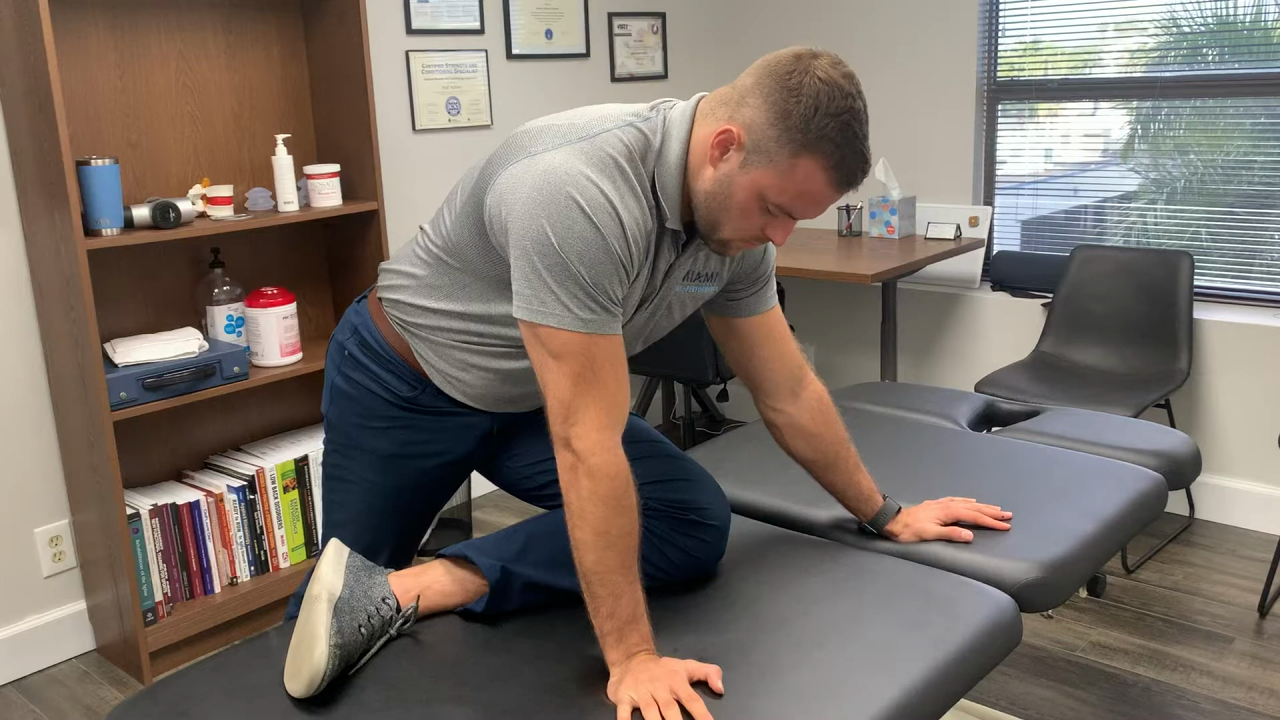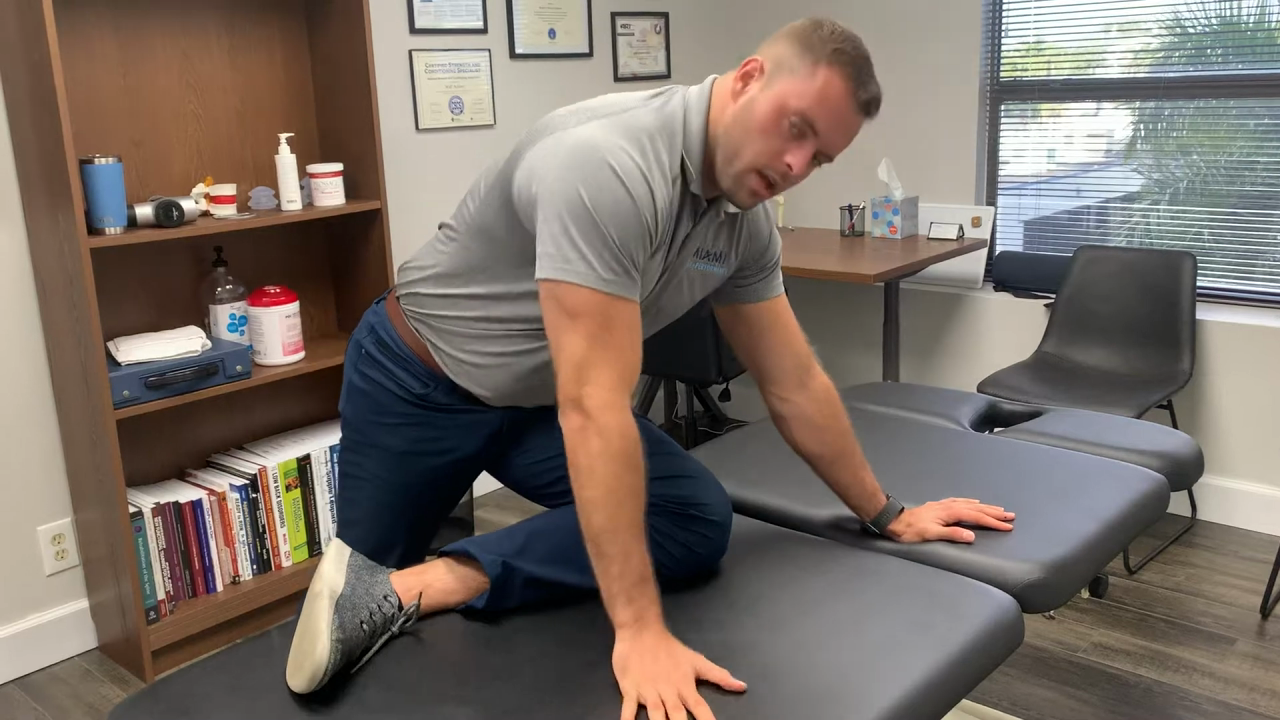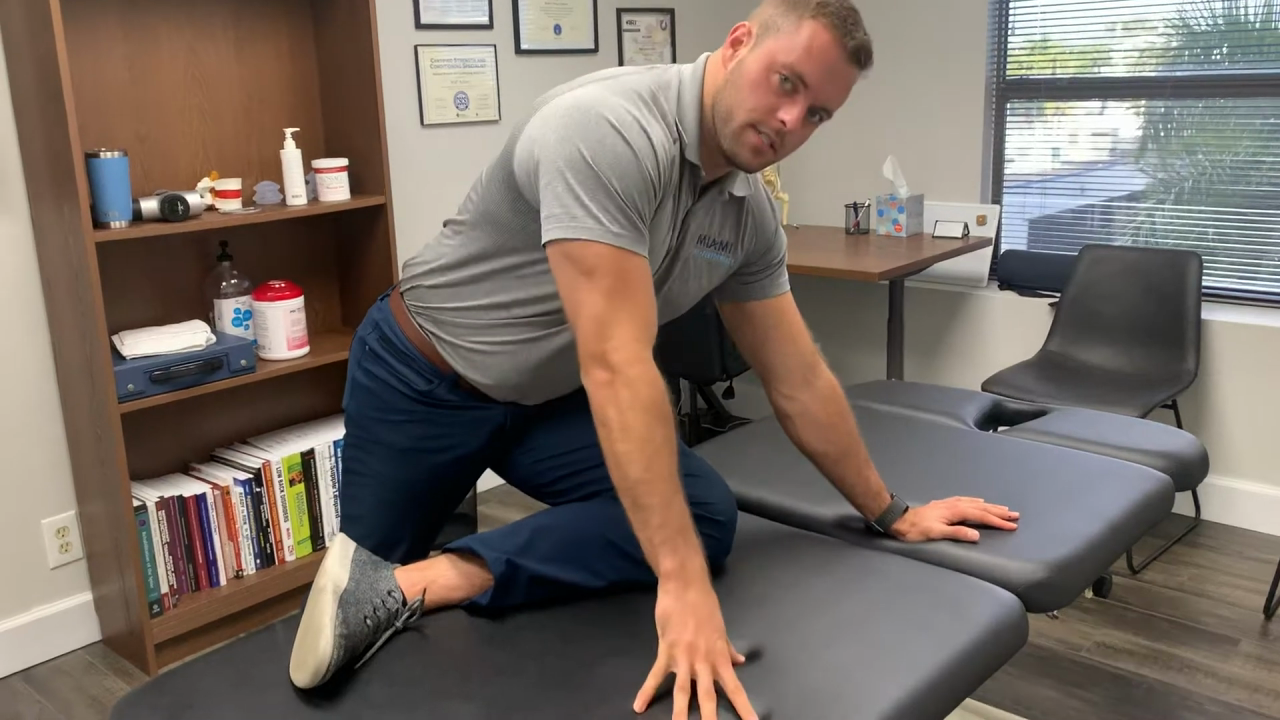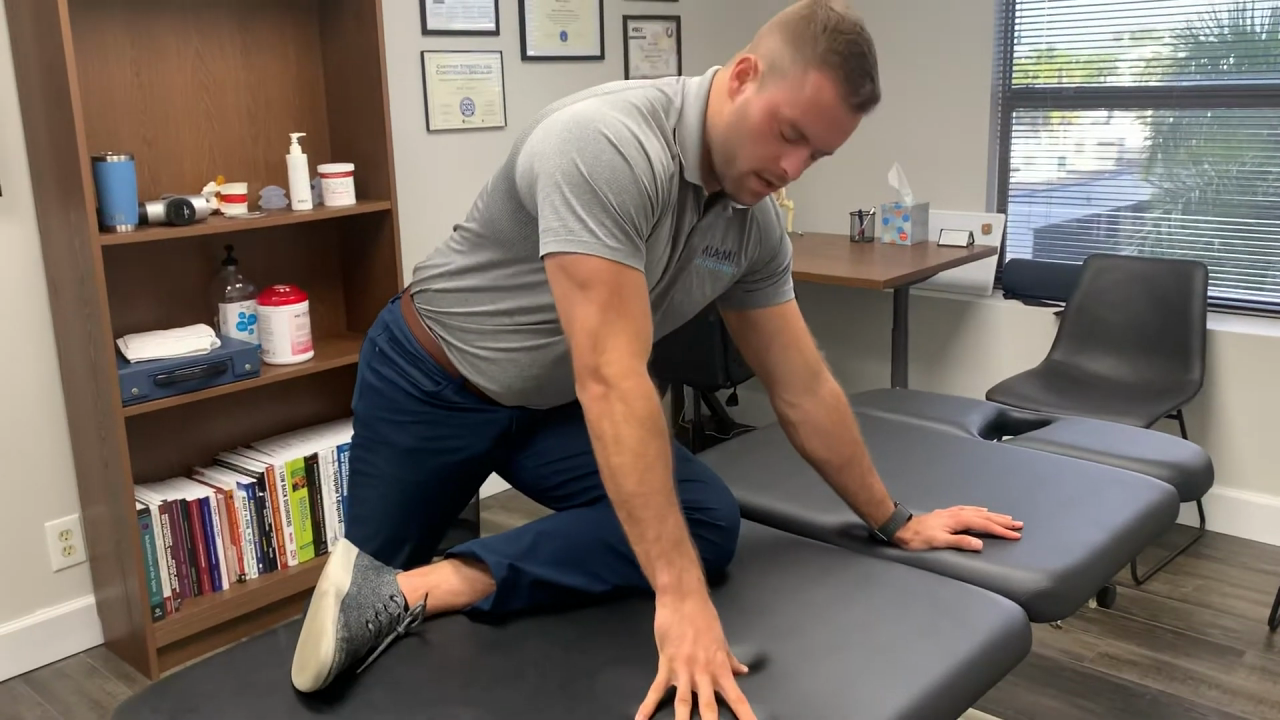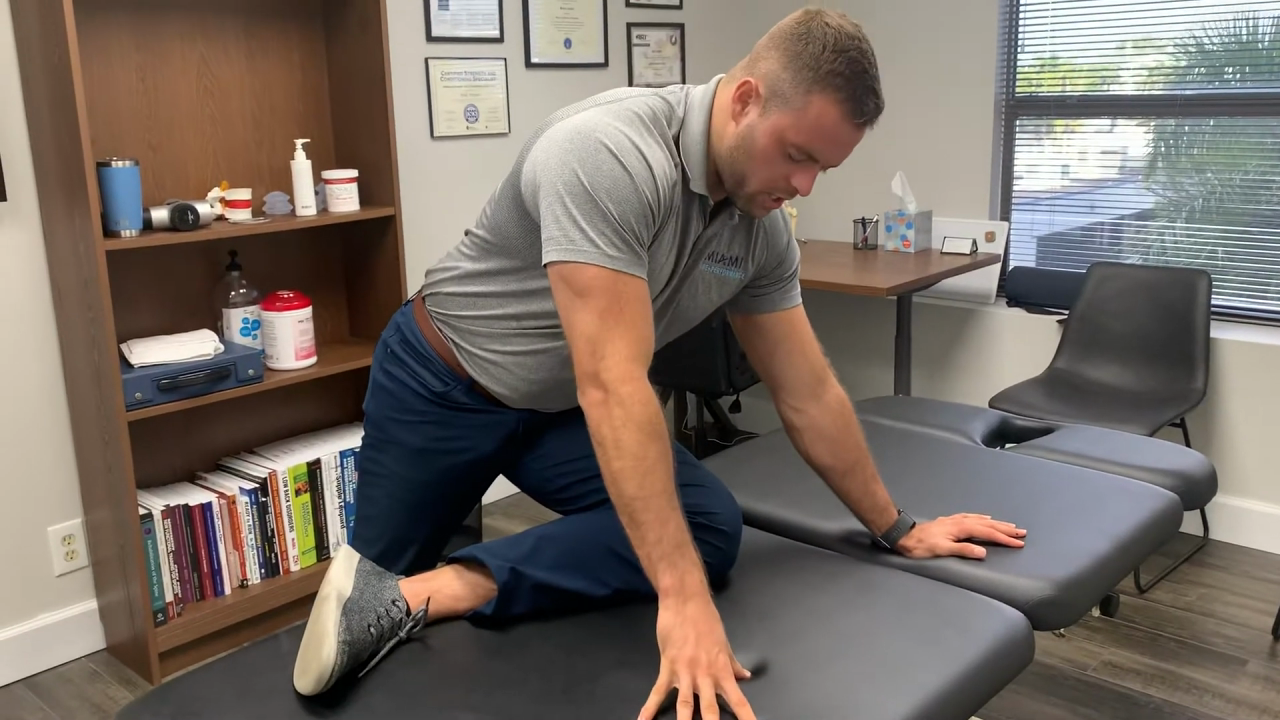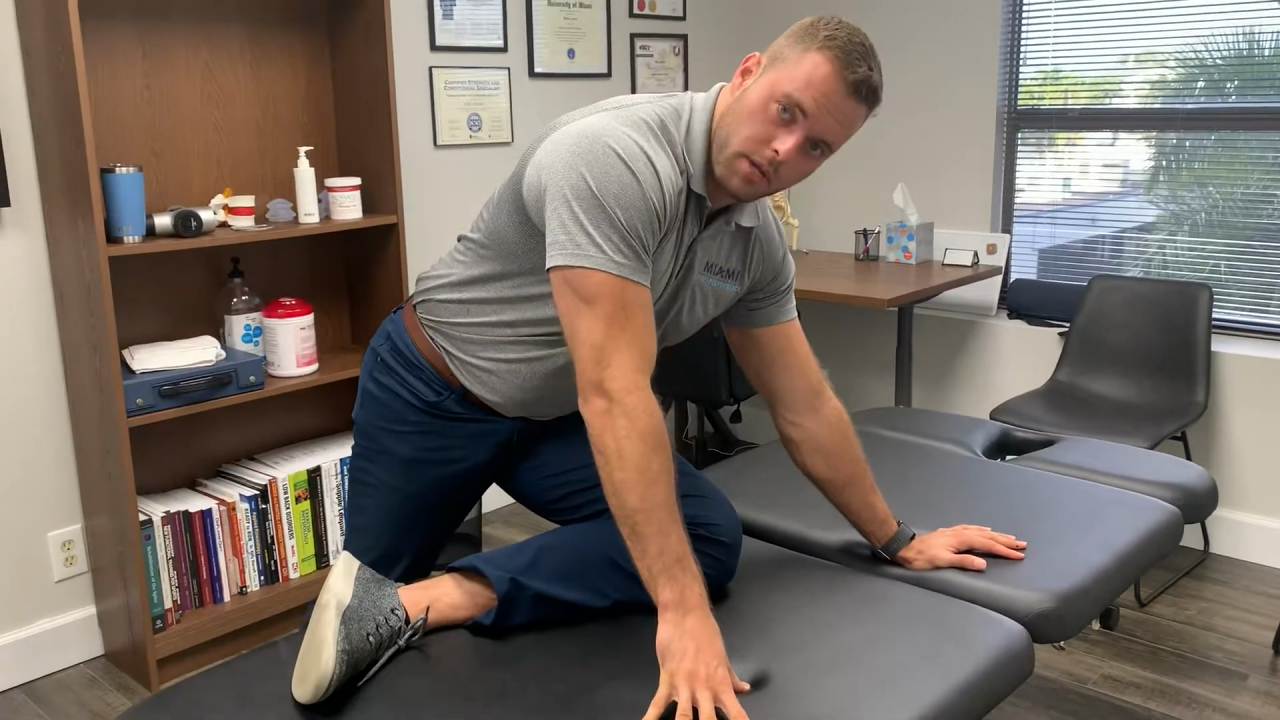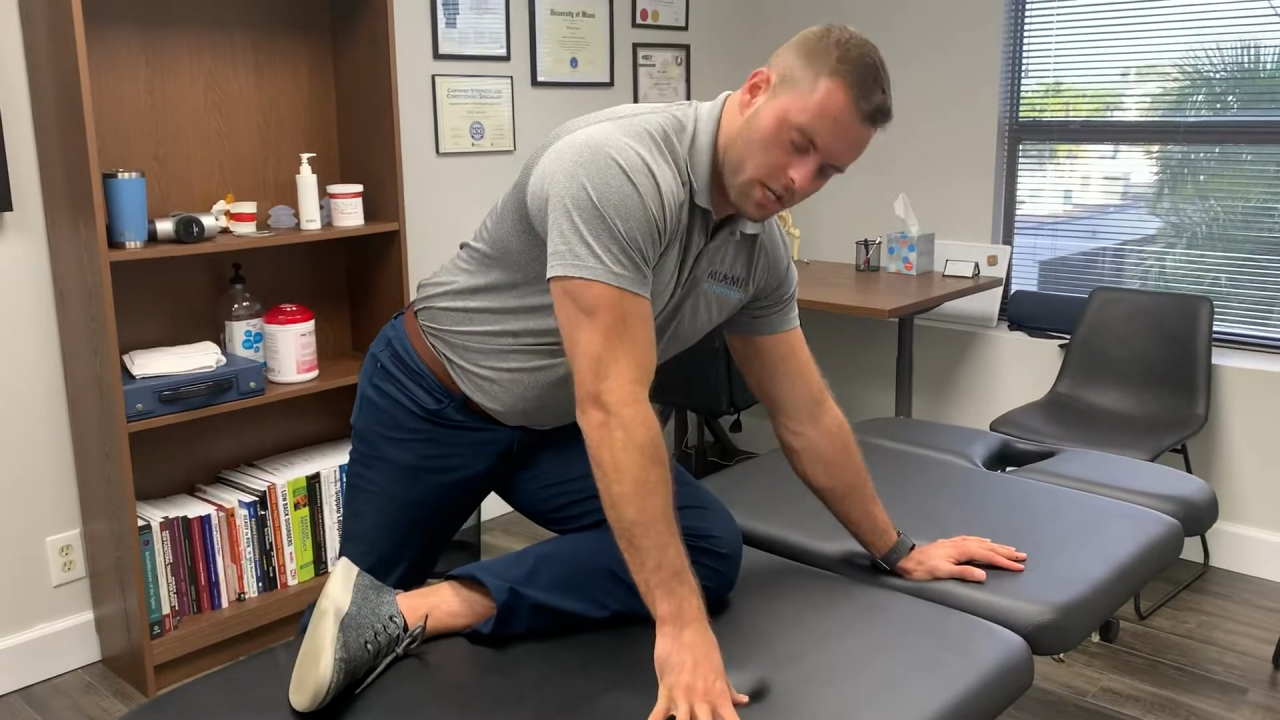
dt=0.5s
person 1, frame 1
left shoulder: (734, 223)
right shoulder: (579, 190)
left elbow: (788, 394)
right elbow: (589, 447)
left wrist: (886, 515)
right wrist: (631, 657)
left hip: (530, 395)
right hip: (401, 379)
left knee: (694, 523)
right knee: (338, 612)
left ankle: (407, 594)
person 1, frame 2
left shoulder: (744, 219)
right shoulder: (610, 162)
left elbow: (793, 384)
right elbow: (596, 410)
left wrist: (888, 515)
right wrist: (639, 631)
left hip: (540, 395)
right hip: (419, 379)
left knee: (697, 518)
right knee: (359, 628)
left ankle: (410, 590)
person 1, frame 3
left shoulder: (750, 215)
right shoulder: (607, 129)
left elbow: (798, 381)
right elbow: (617, 368)
left wrist: (892, 513)
right wrist: (683, 582)
left hip: (546, 396)
right hip: (423, 375)
left knee: (704, 517)
right knee: (365, 590)
left ankle: (420, 586)
person 1, frame 4
left shoulder: (754, 226)
right shoulder: (605, 143)
left elbow: (802, 390)
right elbow: (611, 381)
left wrist: (895, 522)
right wrist: (680, 596)
left hip: (550, 403)
right hip: (431, 381)
left knee: (707, 522)
right knee: (371, 629)
left ankle: (419, 592)
person 1, frame 5
left shoulder: (763, 231)
right shoulder: (609, 153)
left elbow: (809, 395)
right elbow: (612, 387)
left wrist: (898, 529)
right wrist: (684, 598)
left hip: (559, 407)
right hip: (444, 382)
left knee: (709, 526)
right knee: (379, 582)
left ankle: (421, 598)
person 1, frame 6
left shoulder: (757, 243)
right shoulder: (613, 156)
left elbow: (804, 409)
right elbow: (615, 395)
left wrist: (898, 542)
right wrist: (683, 611)
left hip: (552, 415)
right hip: (434, 391)
left knee: (709, 537)
right knee: (374, 591)
left ankle: (421, 606)
person 1, frame 7
left shoulder: (761, 250)
right shoulder: (617, 167)
left elbow: (806, 418)
right elbow: (613, 407)
left wrist: (898, 552)
right wrist: (680, 624)
left hip: (552, 423)
right hip: (432, 397)
left knee: (710, 551)
right knee: (354, 620)
left ankle: (421, 613)
